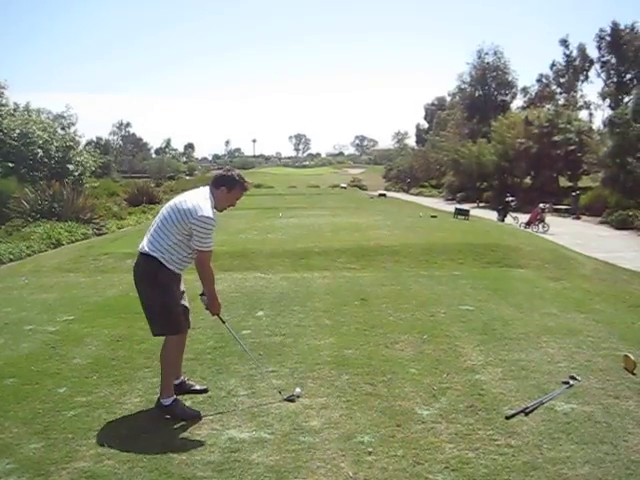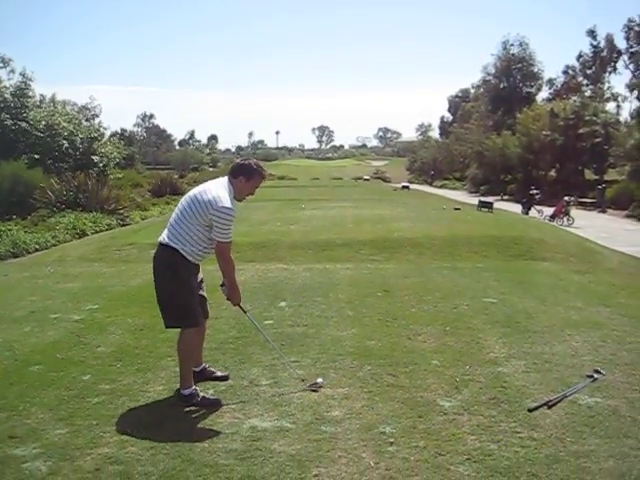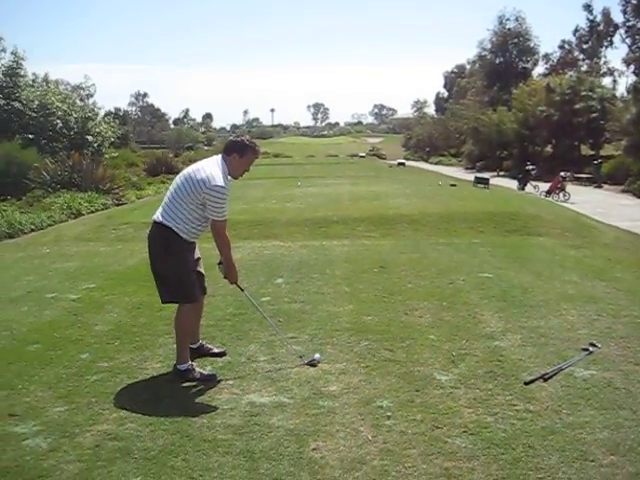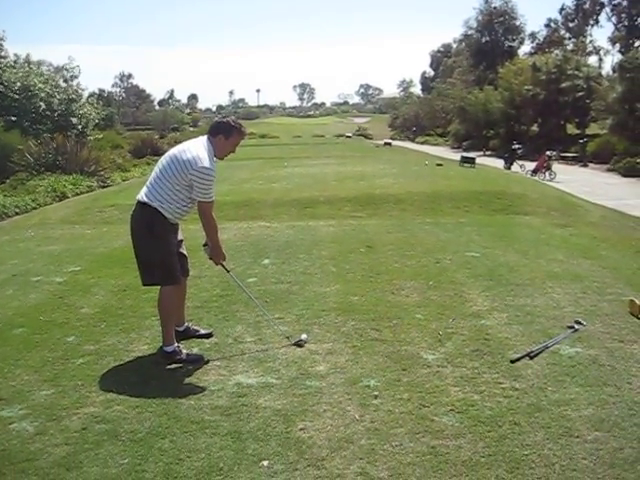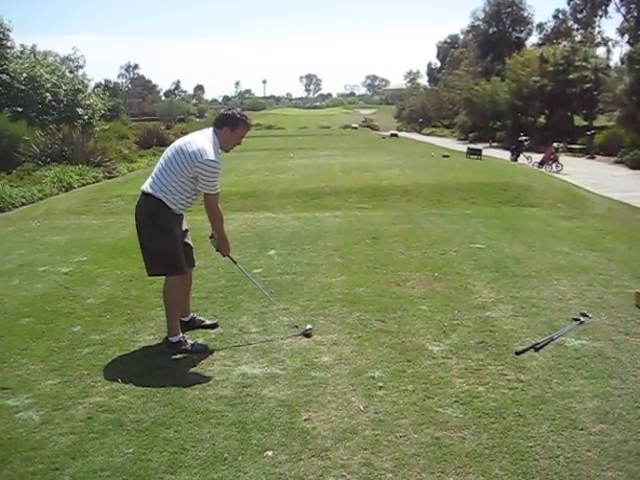
dt=1s
person 1, frame 1
left shoulder: (196, 197)
right shoulder: (203, 215)
left elbow: (198, 258)
right elbow: (203, 263)
left wrist: (207, 293)
right wrist: (212, 297)
left hip: (164, 267)
right hip: (155, 270)
left knee: (180, 326)
right knee: (174, 331)
left ankle: (176, 380)
right ankle: (167, 399)
person 1, frame 2
left shoulder: (215, 187)
right shoulder: (223, 205)
left elbow: (218, 248)
right elbow: (224, 254)
left wrist: (227, 282)
right wrist: (233, 287)
left hip: (182, 258)
right hip: (175, 261)
left knee: (200, 316)
right knee: (190, 323)
left ankle: (197, 367)
right ankle: (187, 389)
person 1, frame 3
left shoulder: (210, 166)
right shoulder: (216, 183)
left elbow: (214, 227)
right elbow: (219, 232)
left wrist: (224, 259)
right wrist: (230, 265)
left hip: (180, 237)
right hip: (169, 239)
left knee: (198, 292)
right knee: (188, 300)
left ankle: (194, 344)
right ankle: (183, 364)
person 1, frame 4
left shoulder: (196, 147)
right shoulder: (203, 165)
left elbow: (202, 209)
right elbow: (206, 213)
left wrist: (210, 239)
right wrist: (216, 247)
left hip: (162, 217)
right hip: (153, 220)
left knee: (181, 274)
right knee: (170, 281)
left ankle: (180, 326)
right ankle: (169, 346)
person 1, frame 5
left shoulder: (202, 138)
right shoulder: (208, 158)
left elbow: (210, 202)
right elbow: (212, 206)
left wrist: (216, 232)
right wrist: (222, 239)
left hip: (167, 208)
right hip: (157, 210)
left knee: (186, 264)
right knee: (175, 271)
left ankle: (185, 317)
right ankle: (174, 337)
